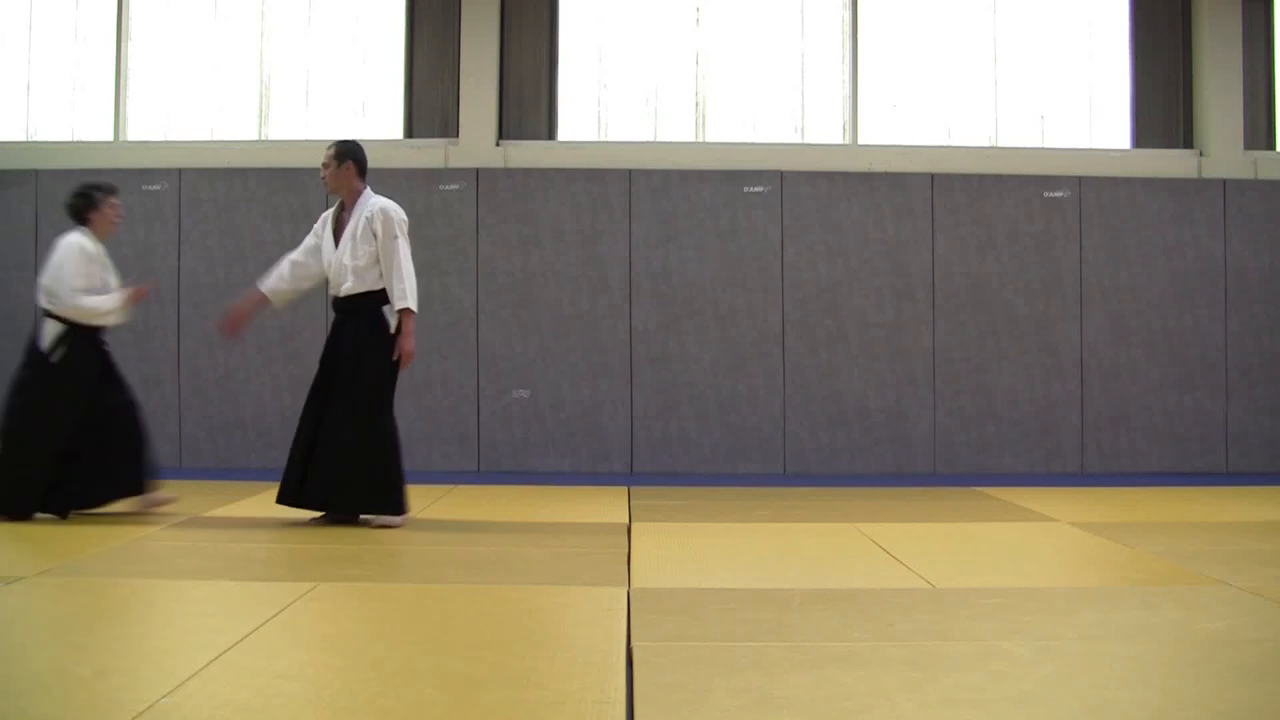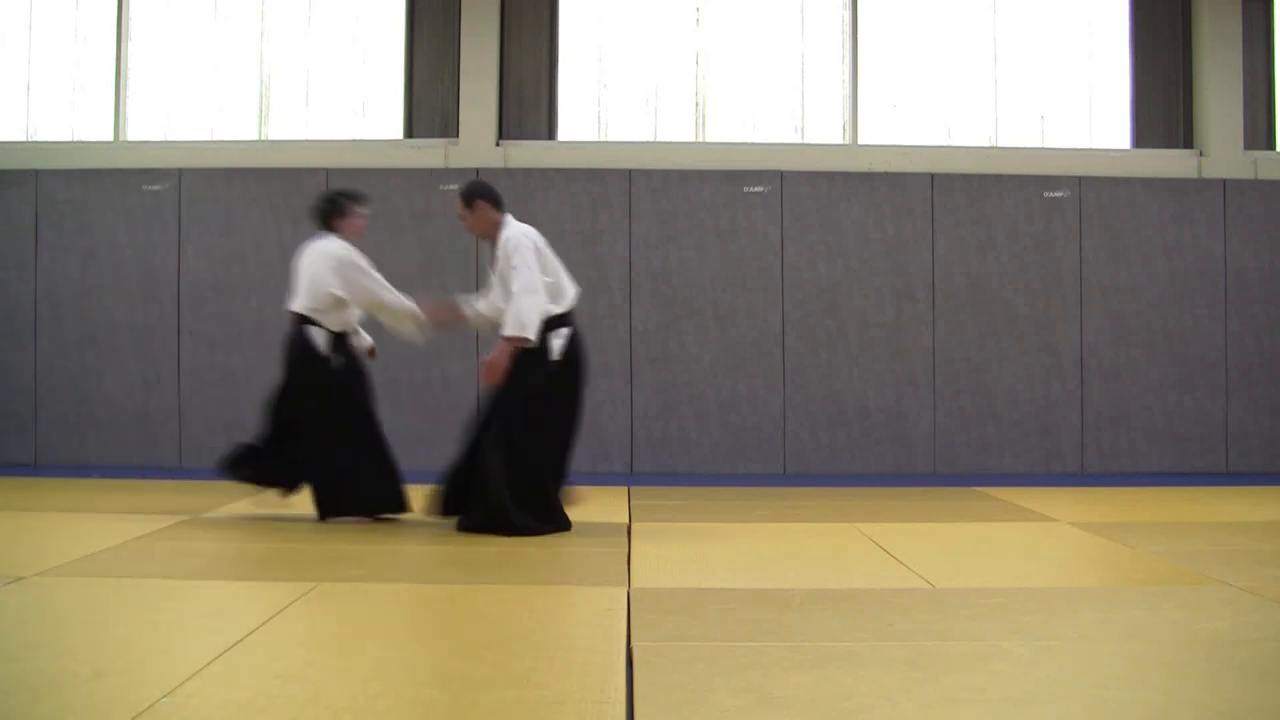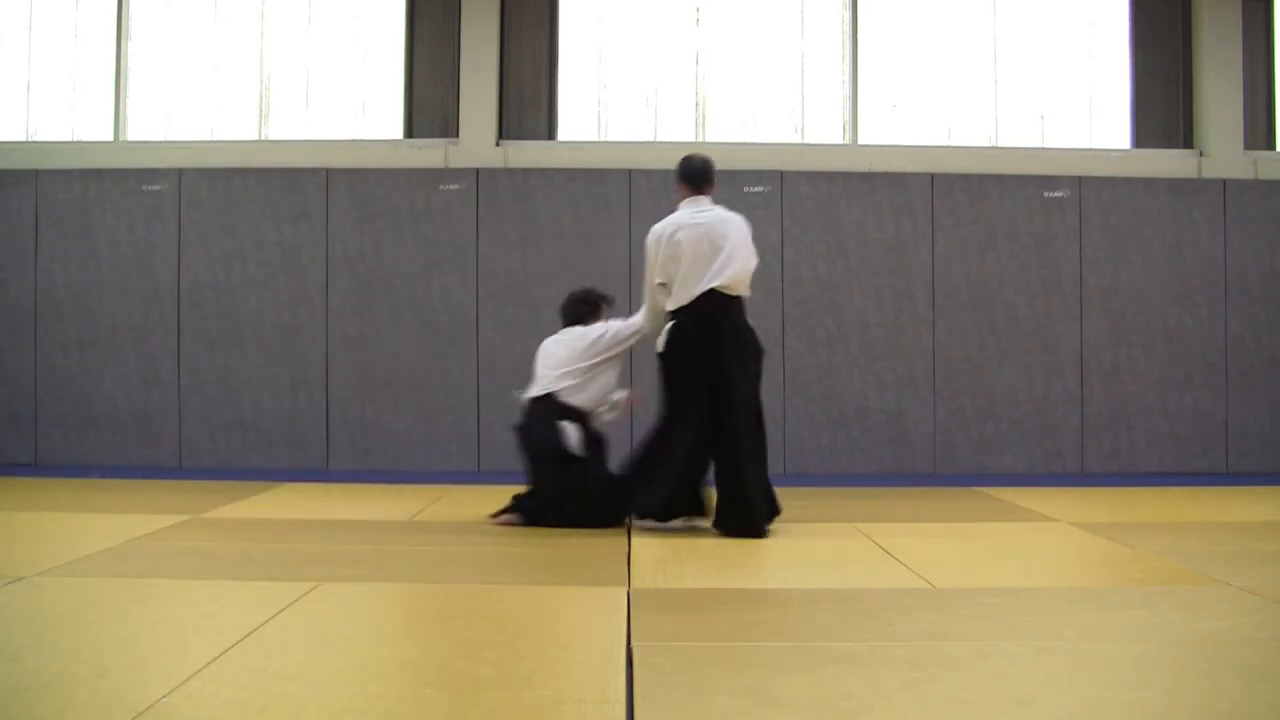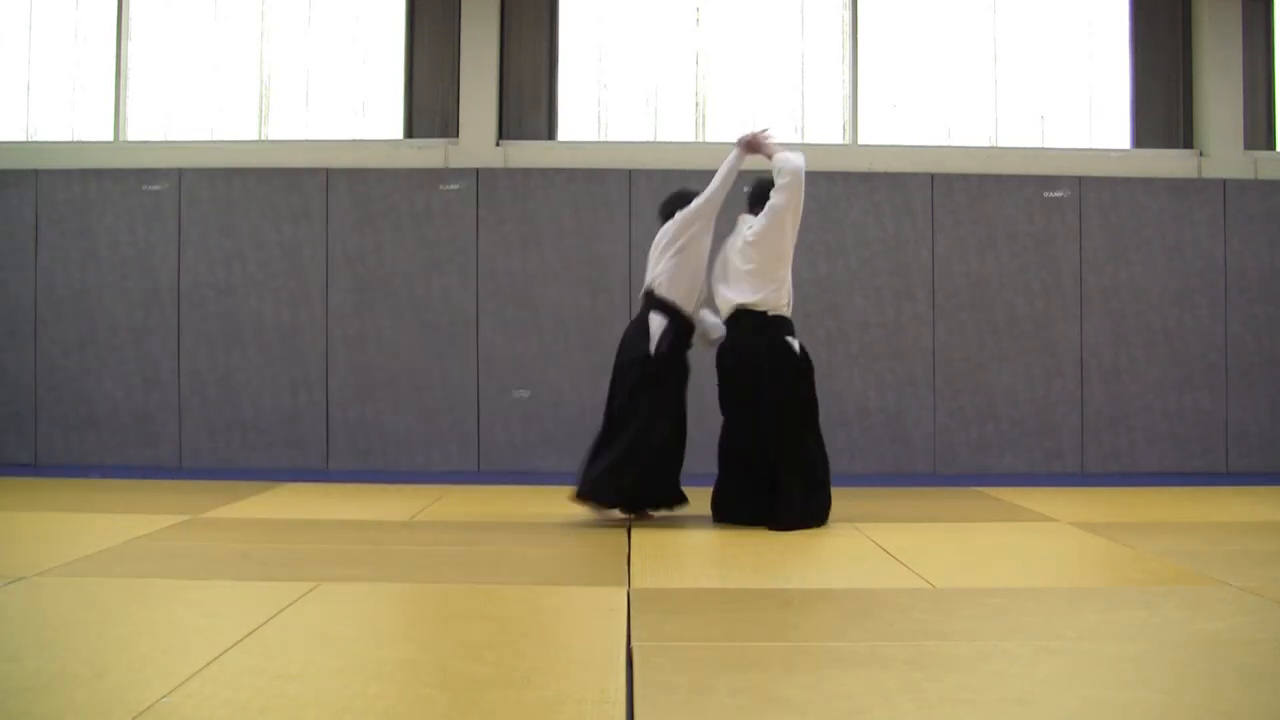
dt=0.7s
person 1, frame 1
left shoulder: (383, 212)
right shoulder: (331, 220)
left elbow: (401, 271)
right elbow: (297, 265)
left wrist: (407, 329)
right wrist: (250, 303)
left hip: (376, 321)
right hip: (347, 323)
left knee: (368, 413)
right knee: (331, 412)
left ankle: (387, 504)
right ankle: (341, 504)
person 1, frame 2
left shoulder: (517, 239)
right shoulder: (502, 244)
left elbow: (529, 298)
right elbow: (499, 304)
left wrist: (505, 348)
right wrist: (456, 310)
left hip: (550, 346)
right hip: (541, 346)
left knee: (521, 431)
right knee: (511, 426)
left ankle: (526, 516)
person 1, frame 3
left shoulder: (662, 231)
right shoulder: (736, 224)
left elbow: (655, 295)
left wrist: (671, 318)
left hip: (687, 329)
right hip: (731, 325)
left knee: (685, 421)
right knee: (739, 421)
left ankle: (663, 501)
right ankle: (742, 514)
person 1, frame 4
left shoulder: (729, 246)
right shoulder: (768, 228)
right elbow: (793, 169)
right wrist: (765, 149)
left hip: (735, 343)
right hip: (772, 340)
left knee: (743, 431)
right knee: (792, 430)
left ankle: (740, 507)
right ankle: (794, 509)
person 2, frame 1
left shoulder: (95, 249)
right shoulder: (74, 247)
right elbow: (69, 300)
right wrist: (120, 302)
left hip: (86, 347)
right hip: (60, 347)
left knee: (116, 415)
right knee: (36, 426)
left ankle: (133, 490)
person 2, frame 2
left shoulder: (317, 250)
right shoulder: (342, 256)
right elbow: (380, 297)
left wrist: (360, 340)
right wrist: (416, 317)
left hip: (307, 344)
right hip: (320, 348)
left knee: (295, 424)
right knee: (347, 428)
right ankle: (365, 503)
person 2, frame 3
left shoulder: (549, 345)
right shoulder: (597, 337)
right elbow: (642, 321)
left wrist: (618, 401)
left hip: (538, 425)
right hip: (557, 431)
right knee: (604, 507)
right ankle: (528, 511)
person 2, frame 4
left shoulder: (682, 247)
right shoulder: (677, 230)
left elbow: (694, 312)
right elbow: (712, 194)
left wrist: (730, 330)
right wrist: (740, 150)
left hip: (658, 337)
right hip: (654, 338)
left knee: (658, 421)
right knee: (645, 419)
left ankle: (637, 496)
right ankle: (600, 490)
